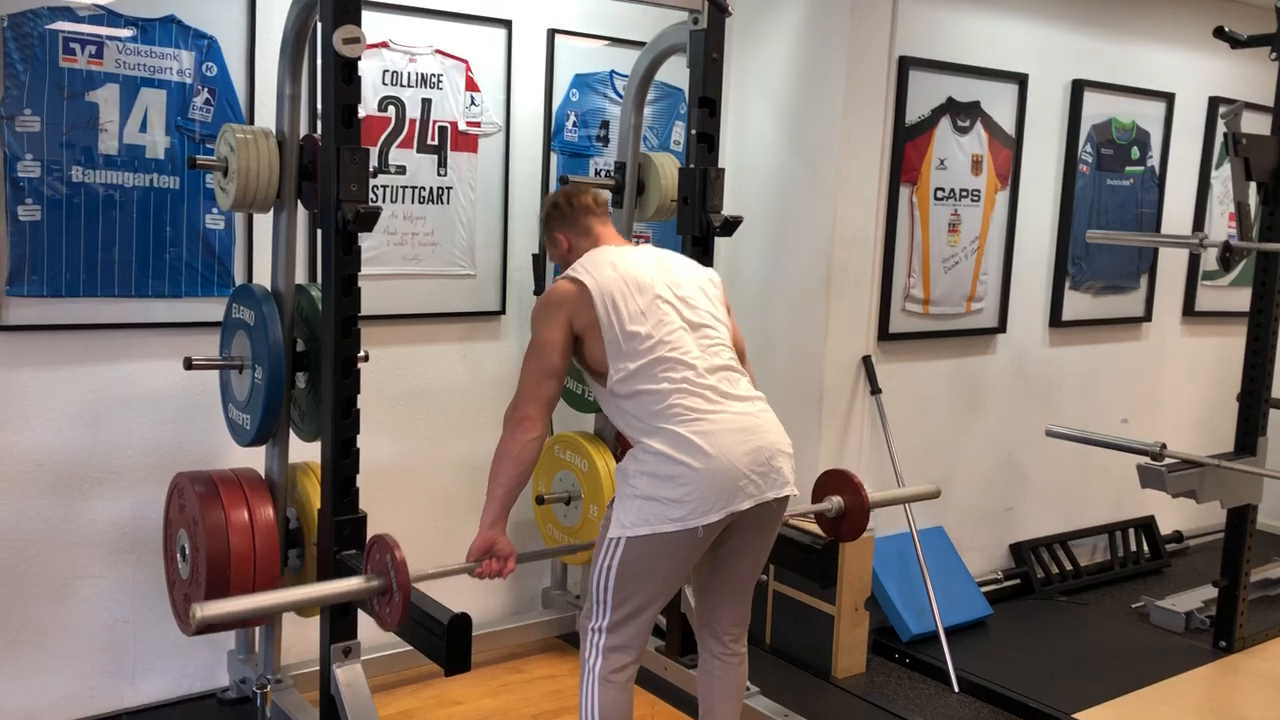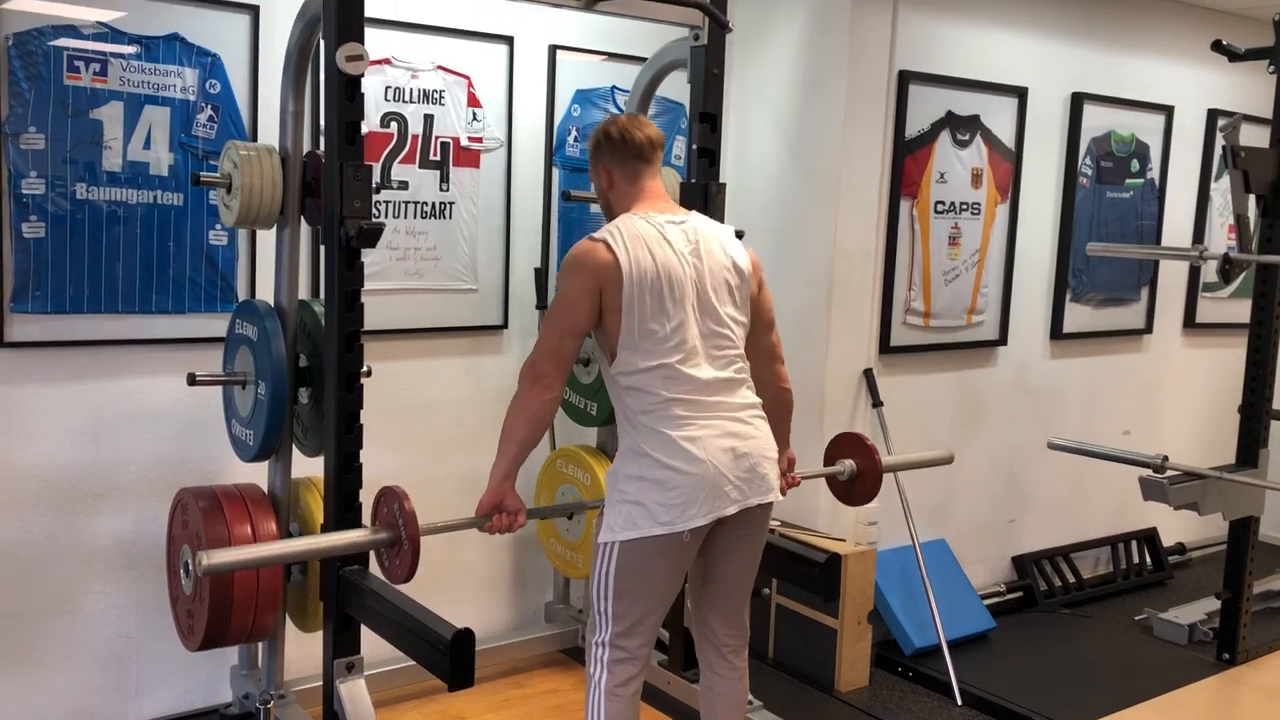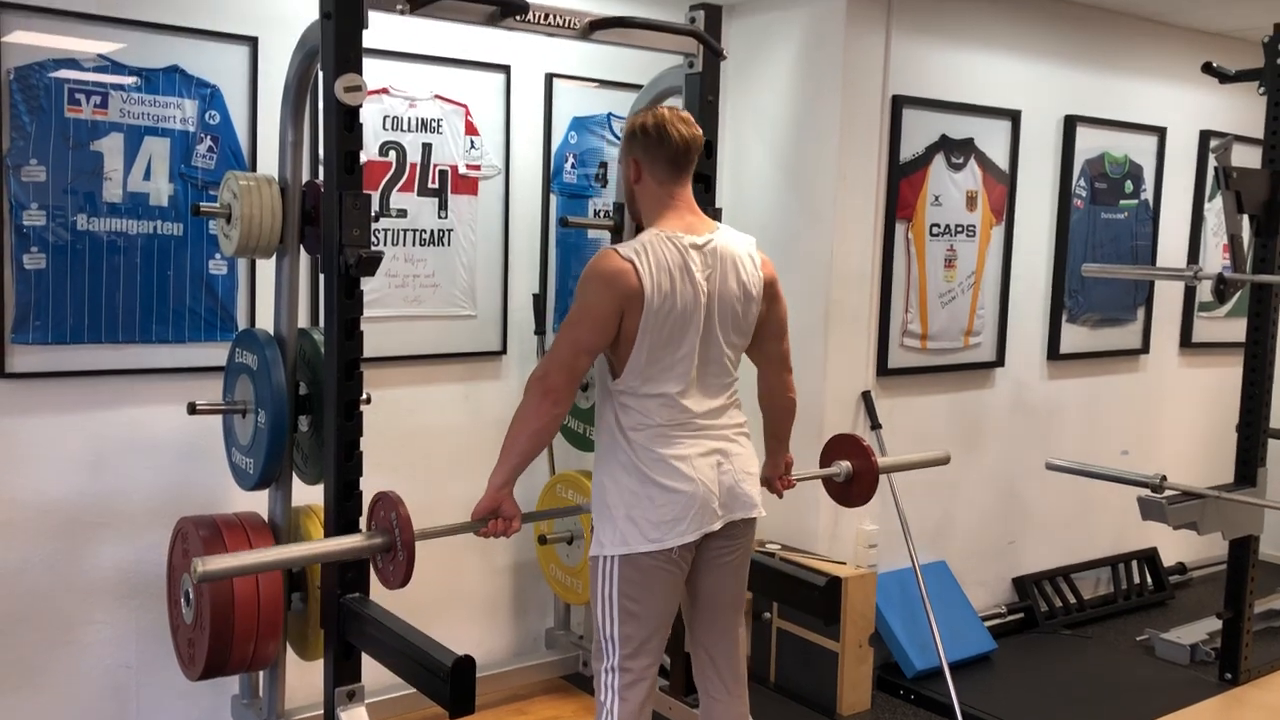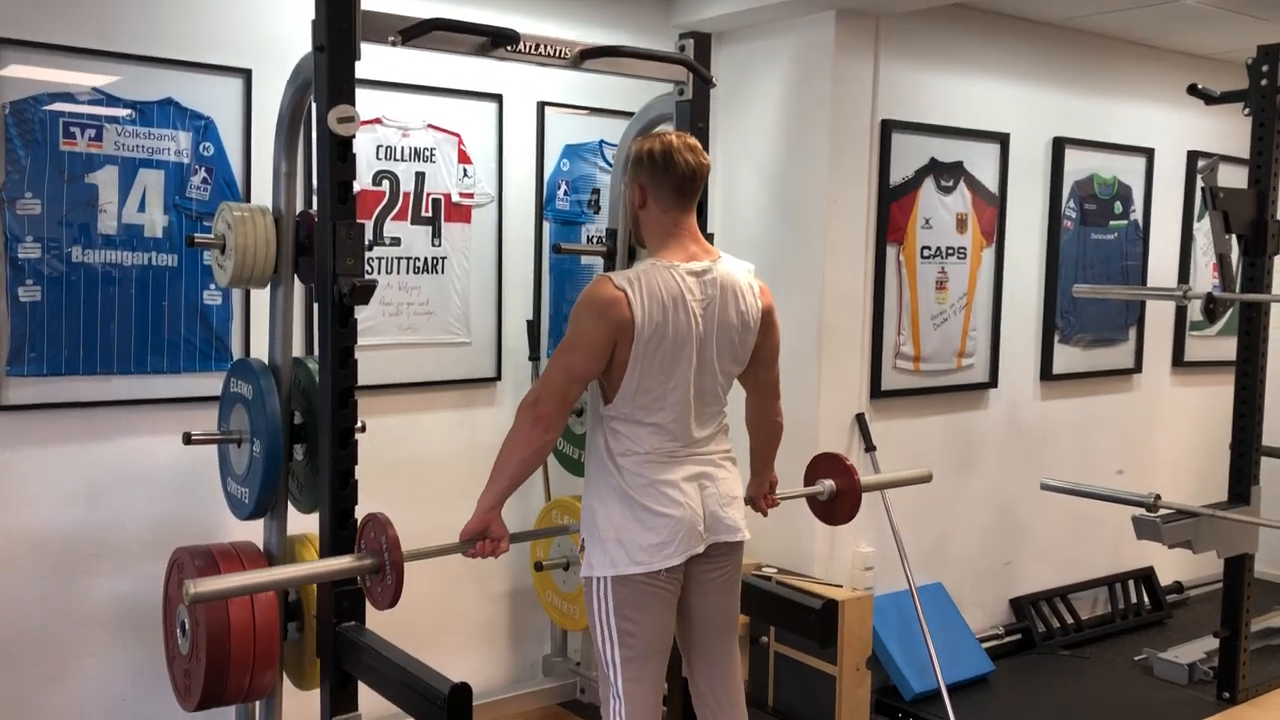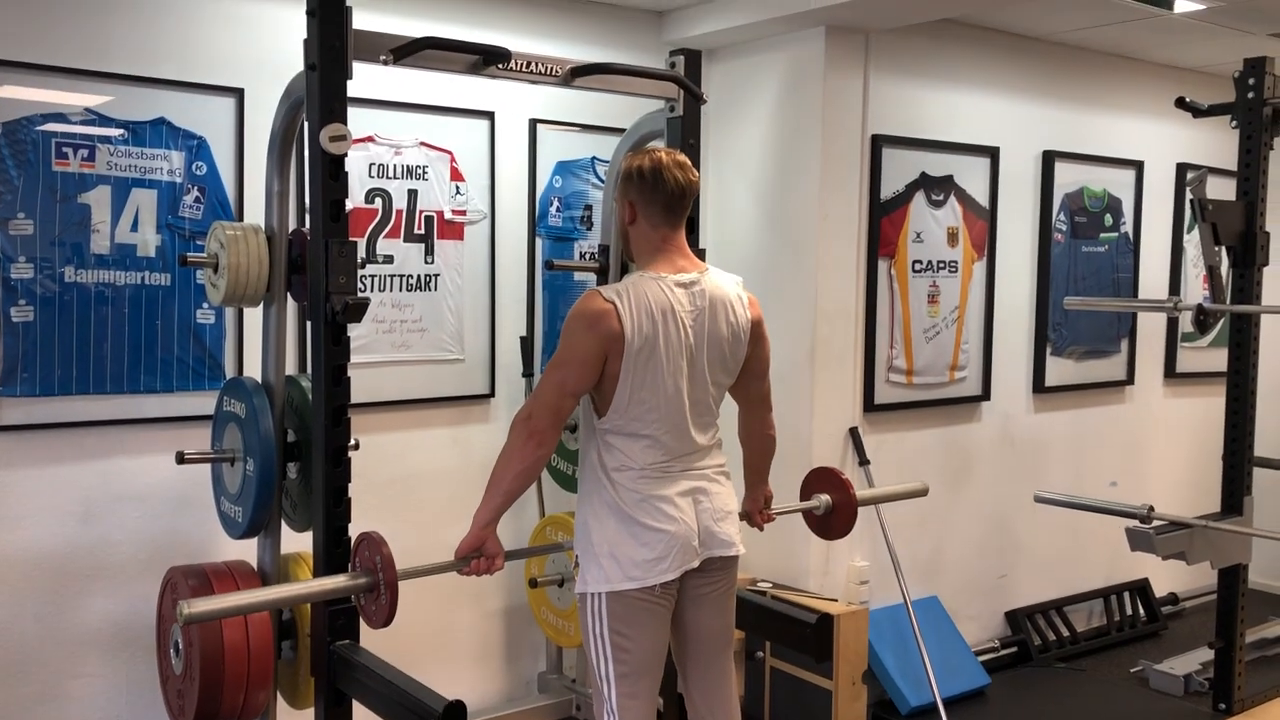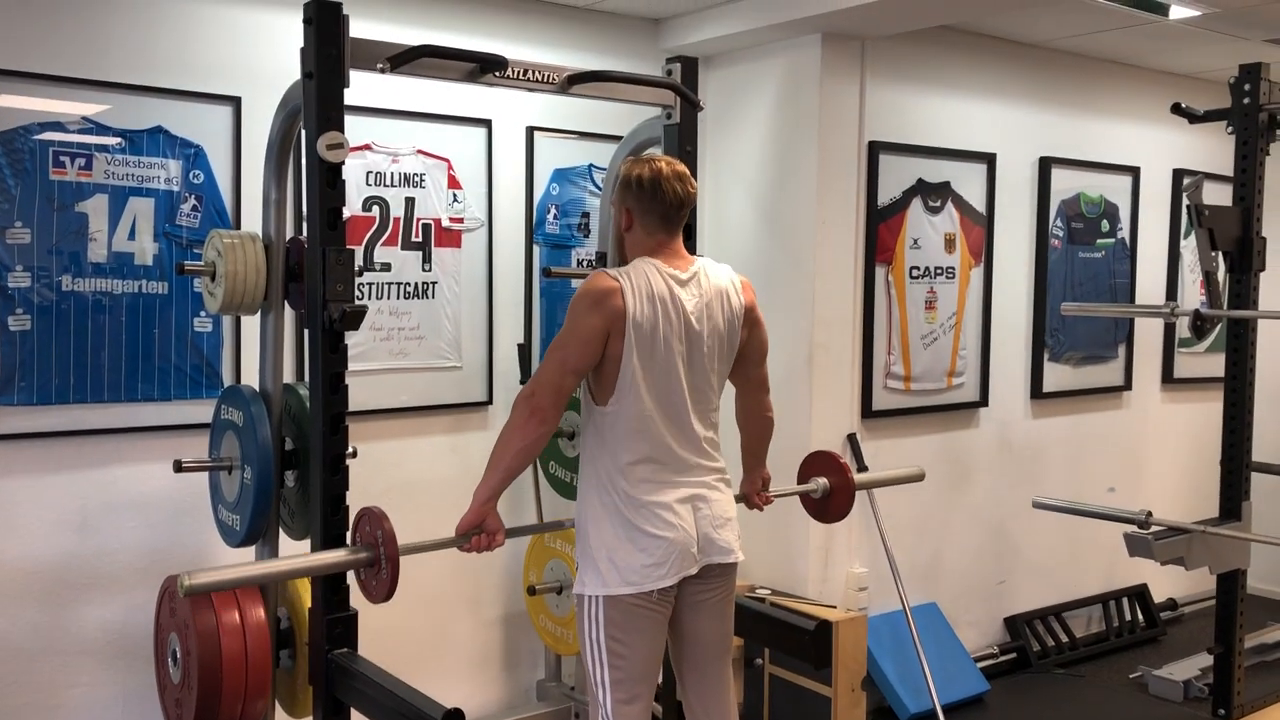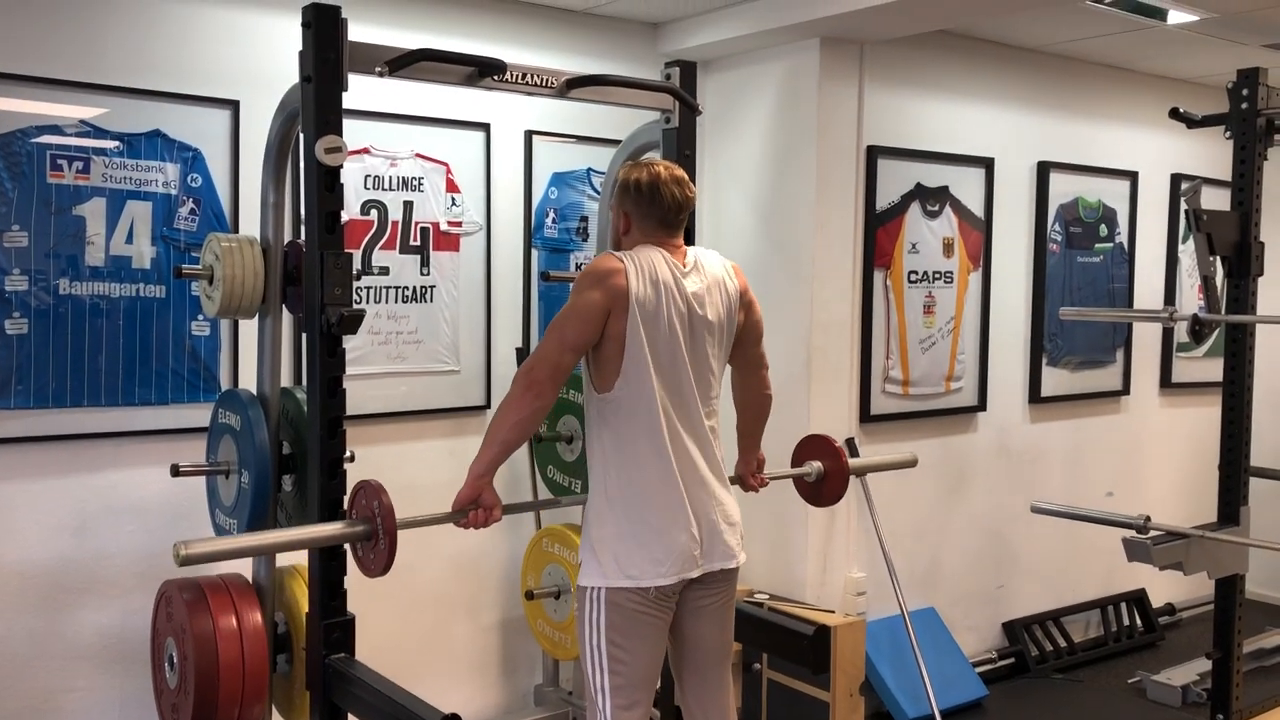
dt=0.4s
person 1, frame 1
left shoulder: (569, 291)
right shoulder: (695, 270)
left elbow: (528, 417)
left wrist: (492, 526)
left hip: (685, 473)
right hip: (769, 458)
left knee: (610, 643)
right knee: (726, 632)
person 1, frame 2
left shoulder: (598, 255)
right shoulder: (733, 246)
left elbow: (544, 377)
left wrist: (501, 482)
right wrist: (781, 449)
left hip: (668, 479)
right hip: (751, 465)
left knee: (616, 654)
right knee: (726, 641)
person 1, frame 3
left shoulder: (620, 269)
right shoulder: (754, 262)
left elbow: (552, 388)
right elbow: (778, 376)
left wrist: (499, 487)
right wrist: (777, 457)
left hip: (651, 500)
right hip: (732, 485)
right knee: (723, 662)
person 1, frame 4
left shoulder: (617, 297)
right shoulder: (752, 292)
left elbow: (545, 411)
right elbow: (767, 401)
left wrist: (487, 509)
right wrist: (761, 477)
left hip: (638, 526)
right hip: (717, 511)
person 1, frame 5
left shoulder: (606, 311)
right shoulder: (740, 304)
left elbow: (538, 427)
right elbow: (758, 413)
left wrist: (483, 525)
right wrist: (757, 492)
left hip: (633, 541)
right hip: (713, 526)
person 1, frame 6
left shoulder: (609, 294)
right shoulder: (734, 291)
left elbow: (539, 406)
right elbow: (756, 395)
left wrist: (483, 503)
right wrist: (755, 474)
left hip: (633, 543)
right hip: (712, 529)
person 1, frame 7
left shoulder: (613, 277)
right shoulder: (728, 278)
left elbow: (538, 382)
right elbow: (755, 375)
left wrist: (479, 478)
right wrist: (750, 454)
left hip: (636, 546)
right hip: (715, 532)
